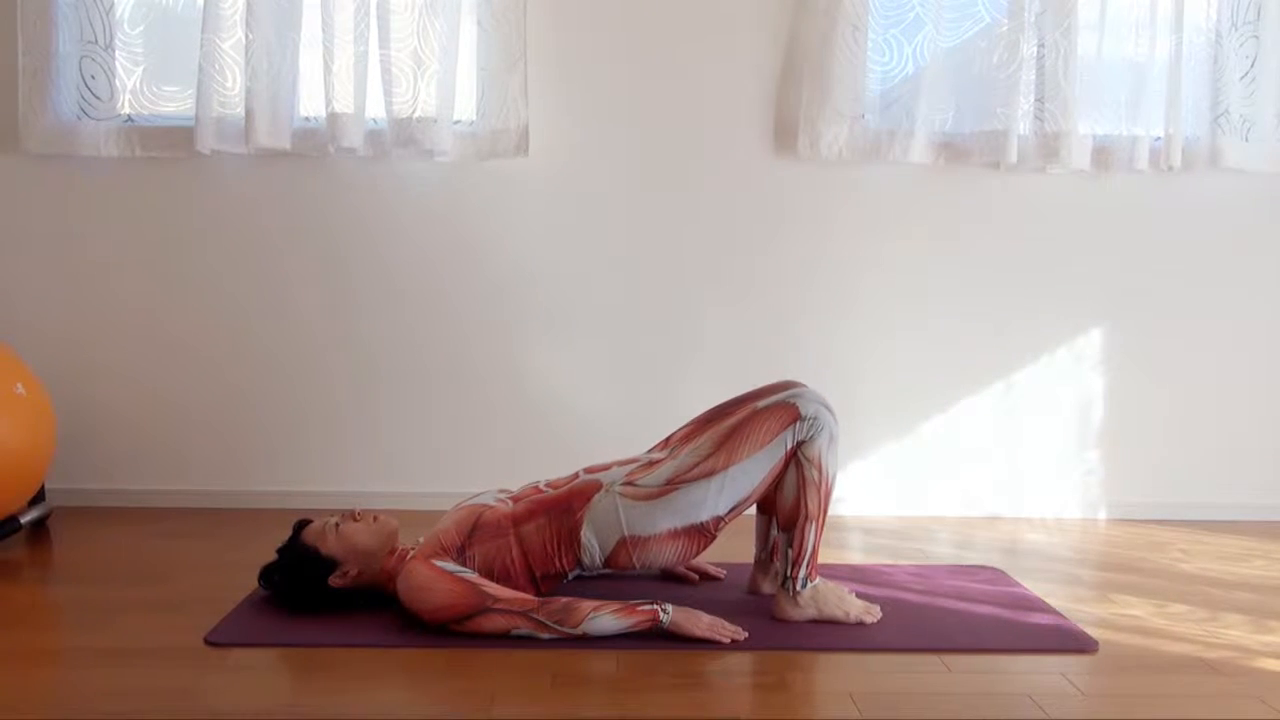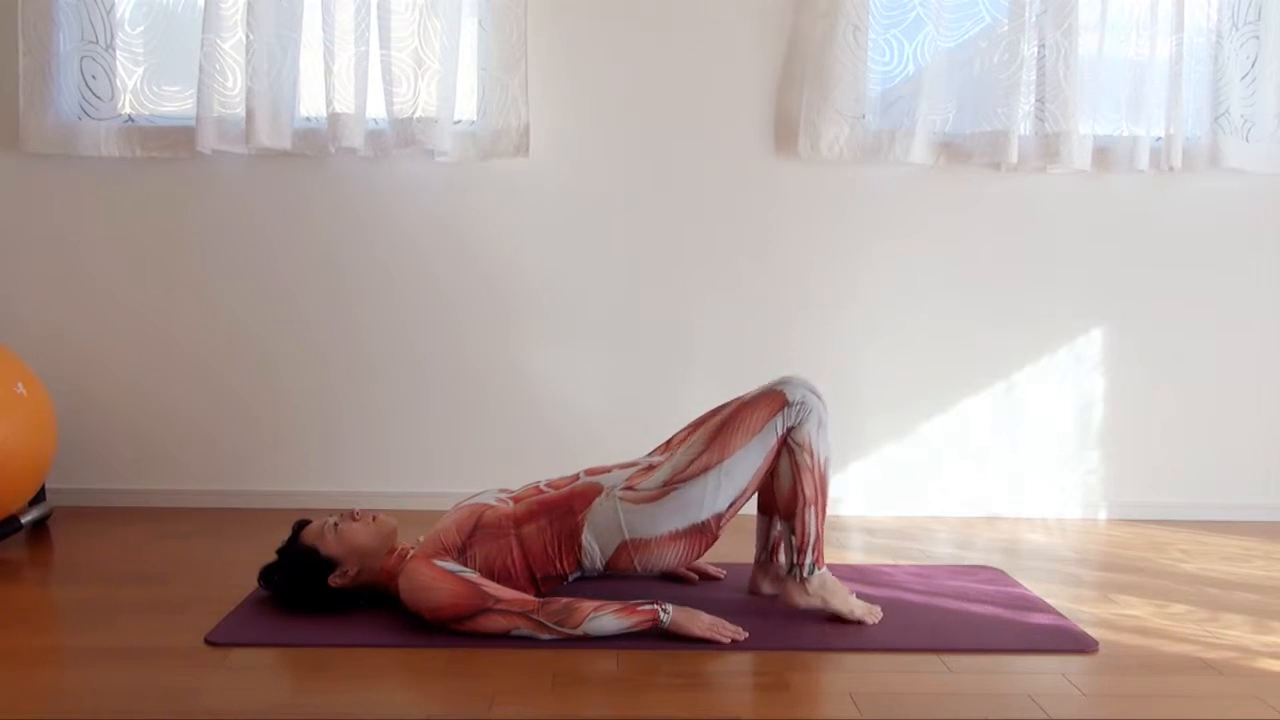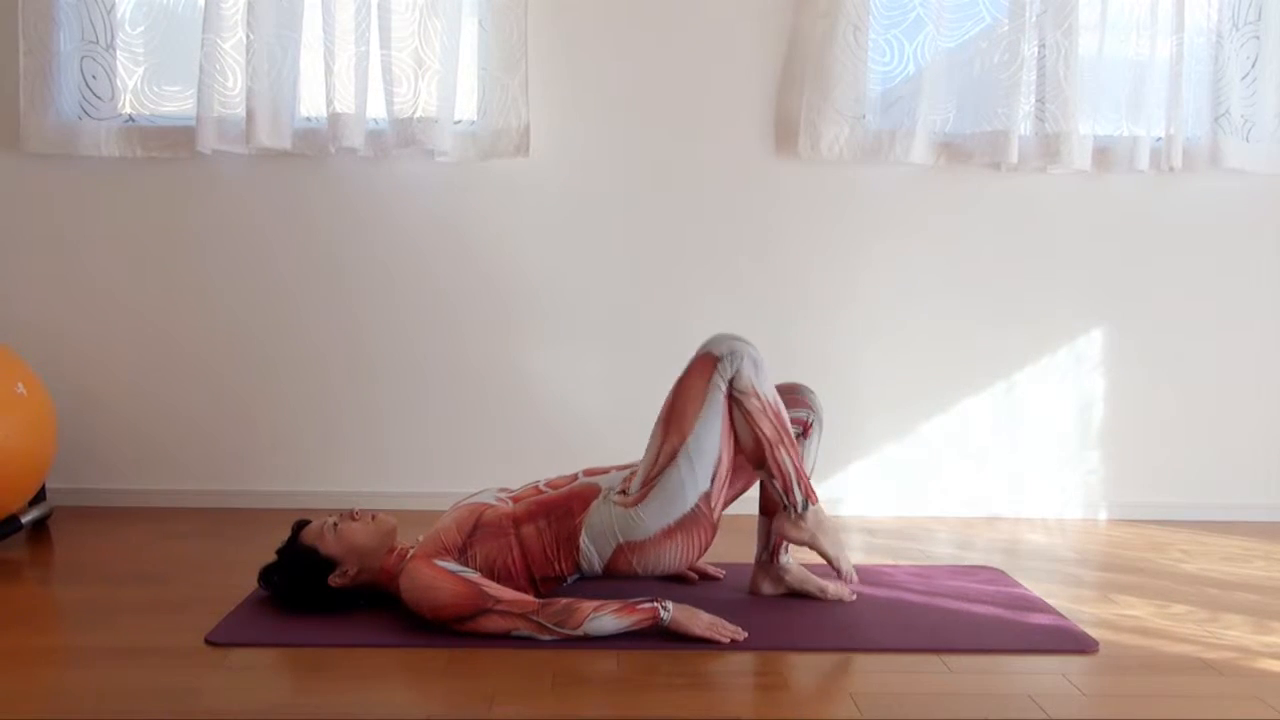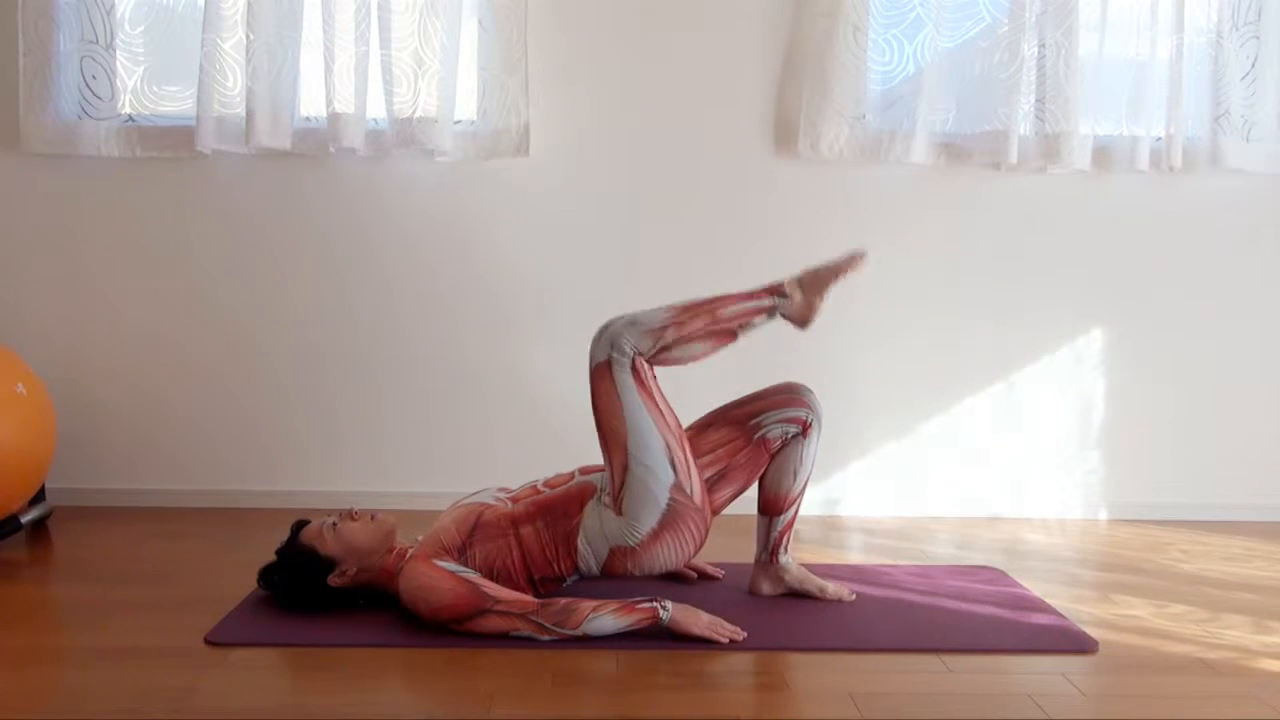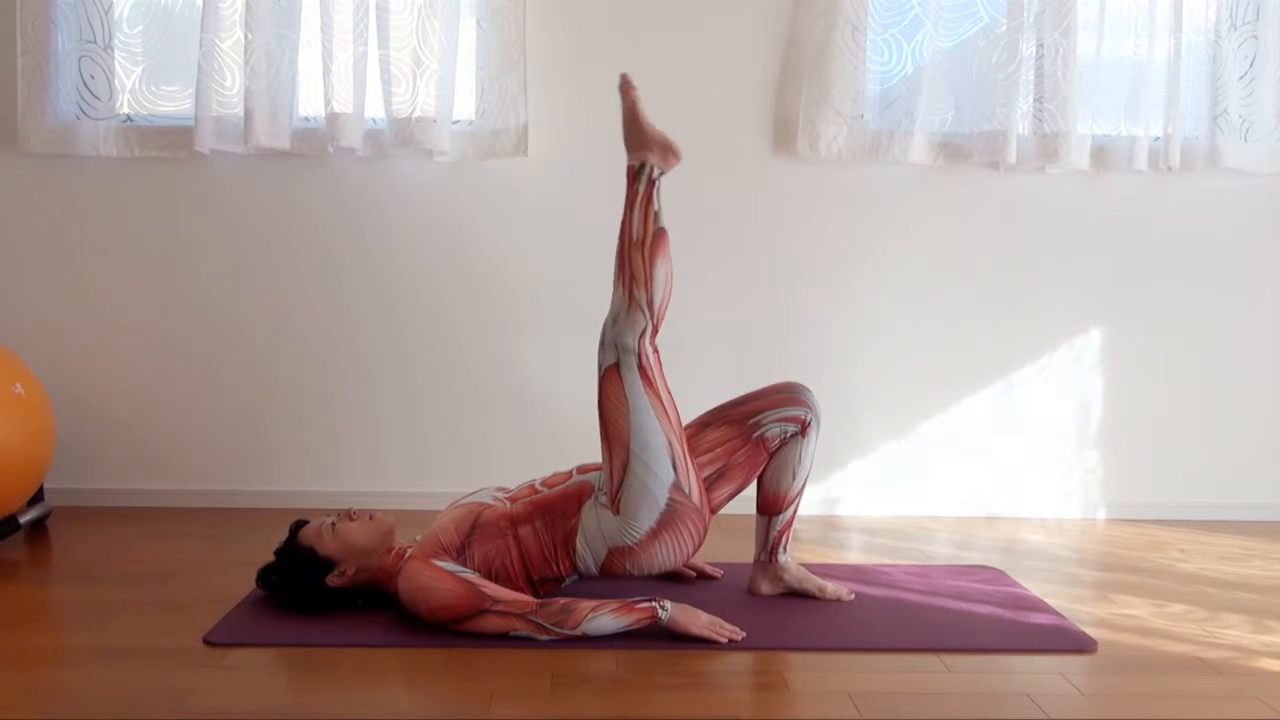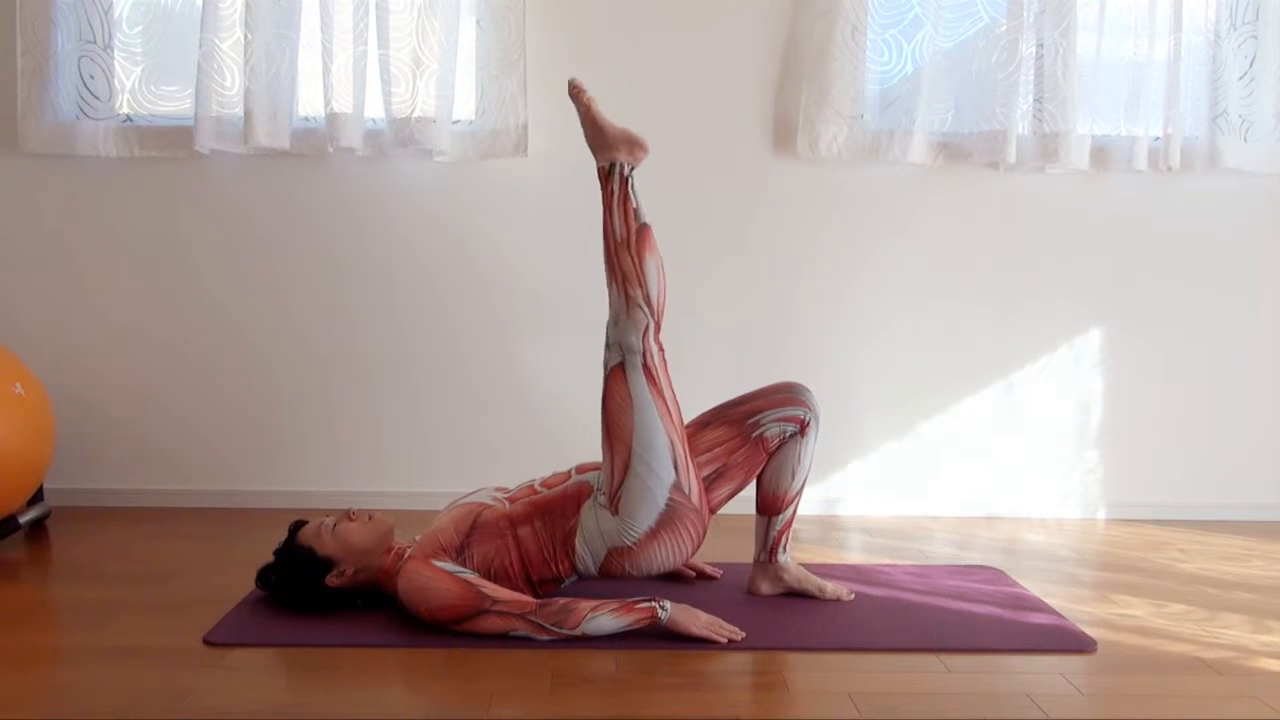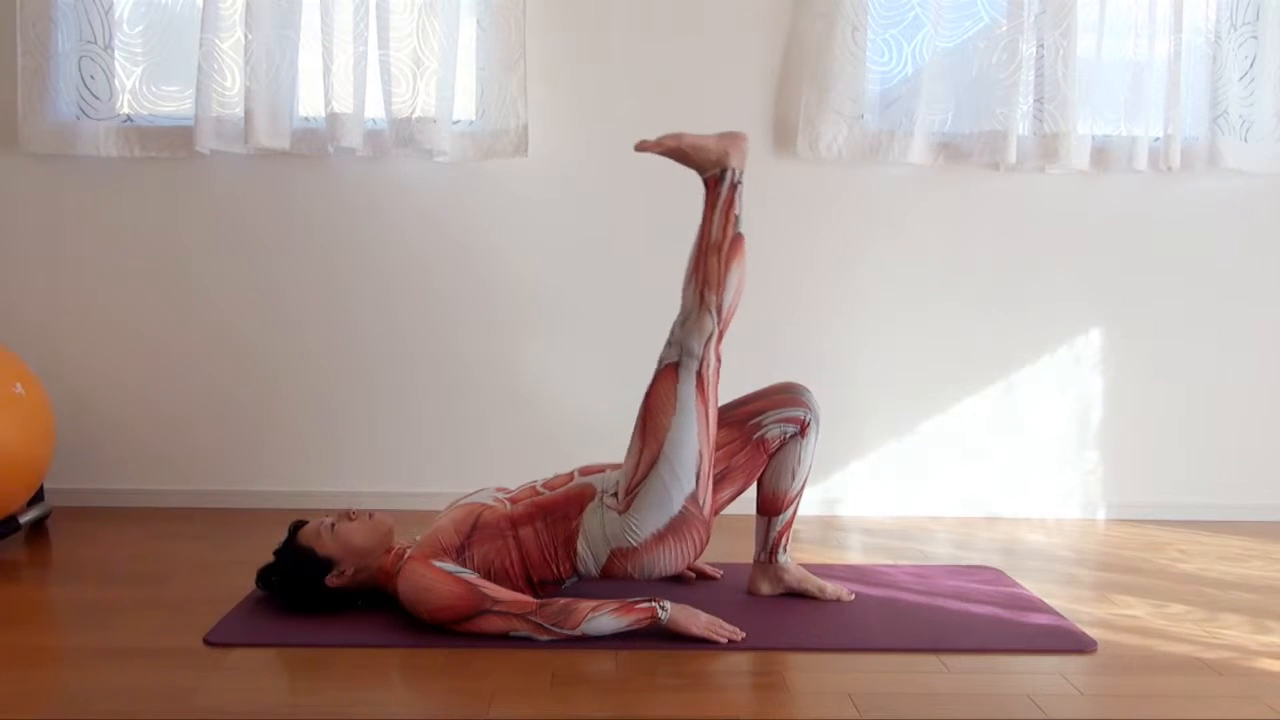
dt=0.3s
person 1, frame 1
left shoulder: (426, 558)
right shoulder: (419, 587)
right elbow: (542, 617)
right wrist: (667, 615)
left hip: (624, 494)
right hip: (628, 523)
left knee: (789, 402)
right knee: (809, 414)
left ankle: (772, 569)
right ankle: (800, 593)
person 1, frame 2
left shoulder: (428, 555)
right shoulder: (420, 585)
right elbow: (542, 618)
right wrist: (668, 615)
left hip: (626, 496)
right hip: (631, 527)
left knee: (787, 404)
right knee: (796, 401)
left ankle: (772, 568)
right ankle: (807, 579)
person 1, frame 3
left shoulder: (431, 552)
right shoulder: (421, 585)
right elbow: (539, 619)
right wrist: (665, 613)
left hip: (628, 508)
right hip: (643, 526)
left knee: (795, 401)
right knee: (729, 355)
left ankle: (774, 568)
right ankle: (805, 517)
person 1, frame 4
left shoulder: (431, 551)
right shoulder: (419, 585)
right elbow: (541, 618)
right wrist: (667, 613)
left hip: (642, 514)
right hip: (639, 528)
left knee: (794, 405)
right knee: (615, 342)
left ankle: (774, 567)
right ankle: (786, 295)
person 1, frame 5
left shoulder: (427, 555)
right shoulder: (419, 586)
right elbow: (538, 618)
right wrist: (664, 611)
left hip: (641, 524)
right hip: (631, 533)
right knee: (625, 341)
left ankle: (773, 567)
person 1, frame 6
left shoulder: (424, 555)
right shoulder: (418, 586)
right elbow: (538, 618)
right wrist: (664, 612)
left hip: (649, 514)
right hip: (630, 534)
right knee: (631, 342)
left ankle: (773, 566)
person 1, frame 7
left shoulder: (429, 553)
right shoulder: (420, 587)
right elbow: (539, 618)
right wrist: (664, 612)
left hip: (630, 520)
right hip: (631, 532)
left knee: (792, 404)
right knee: (689, 352)
left ankle: (772, 567)
